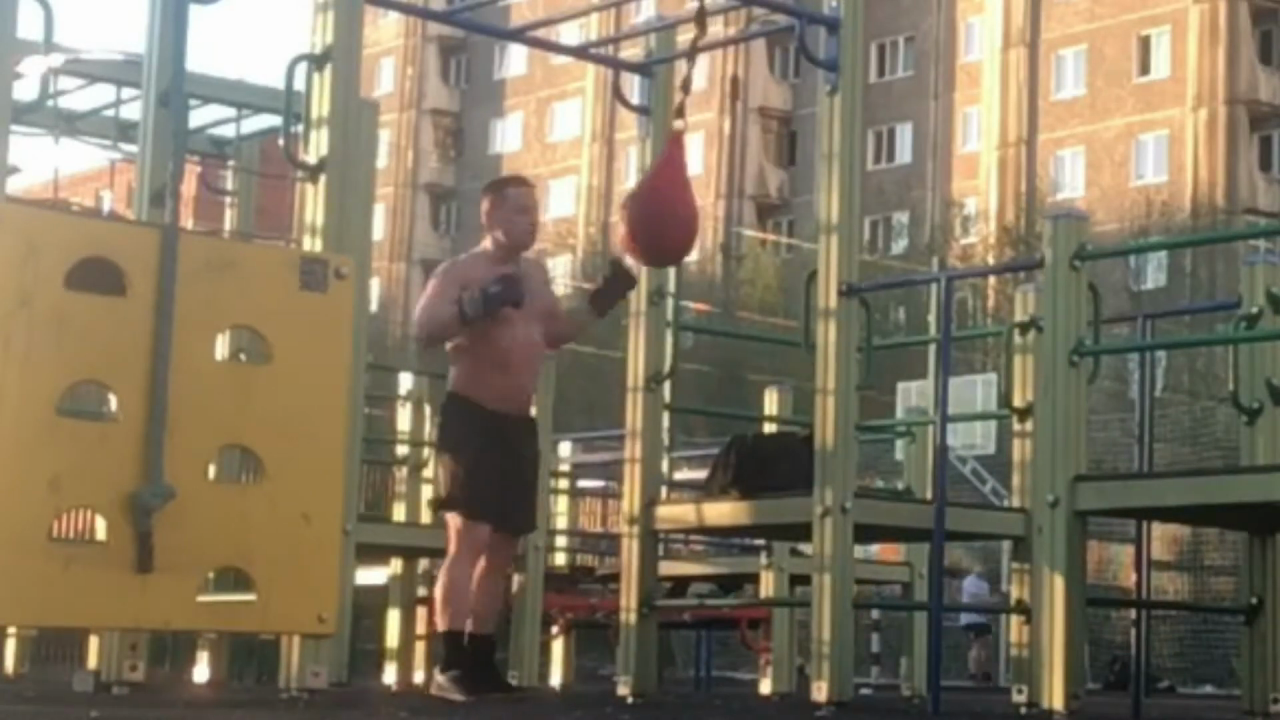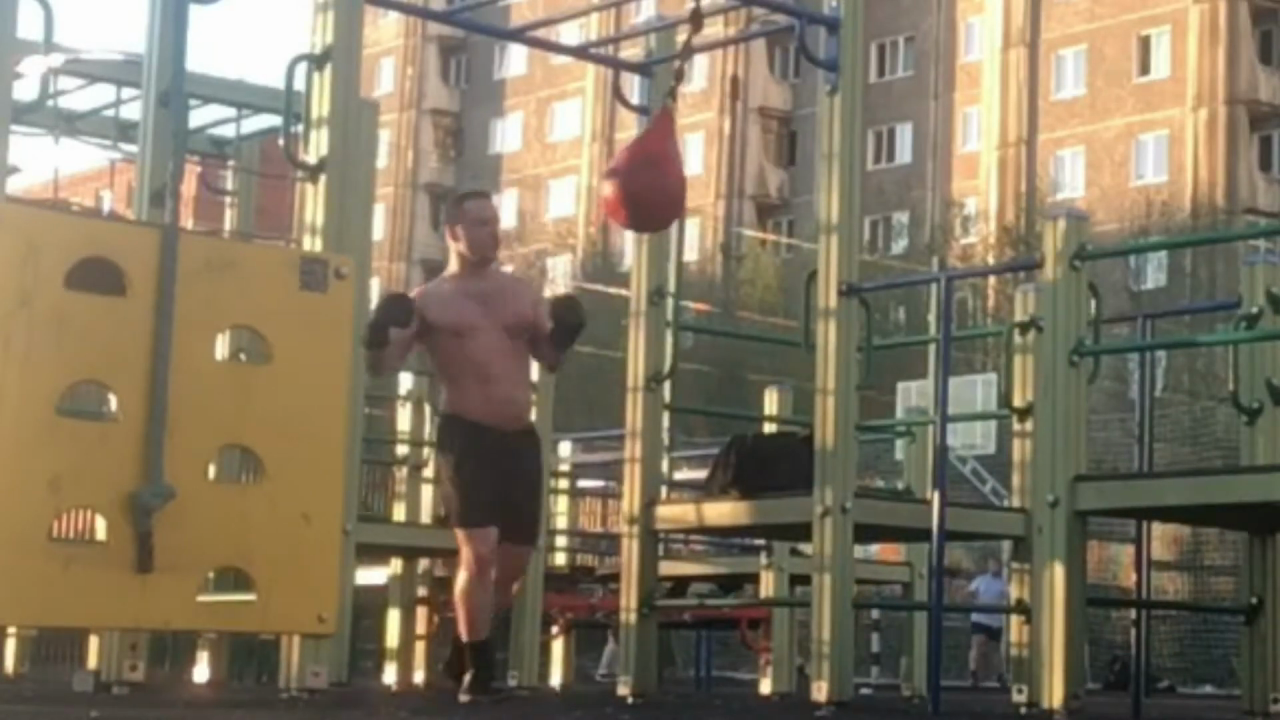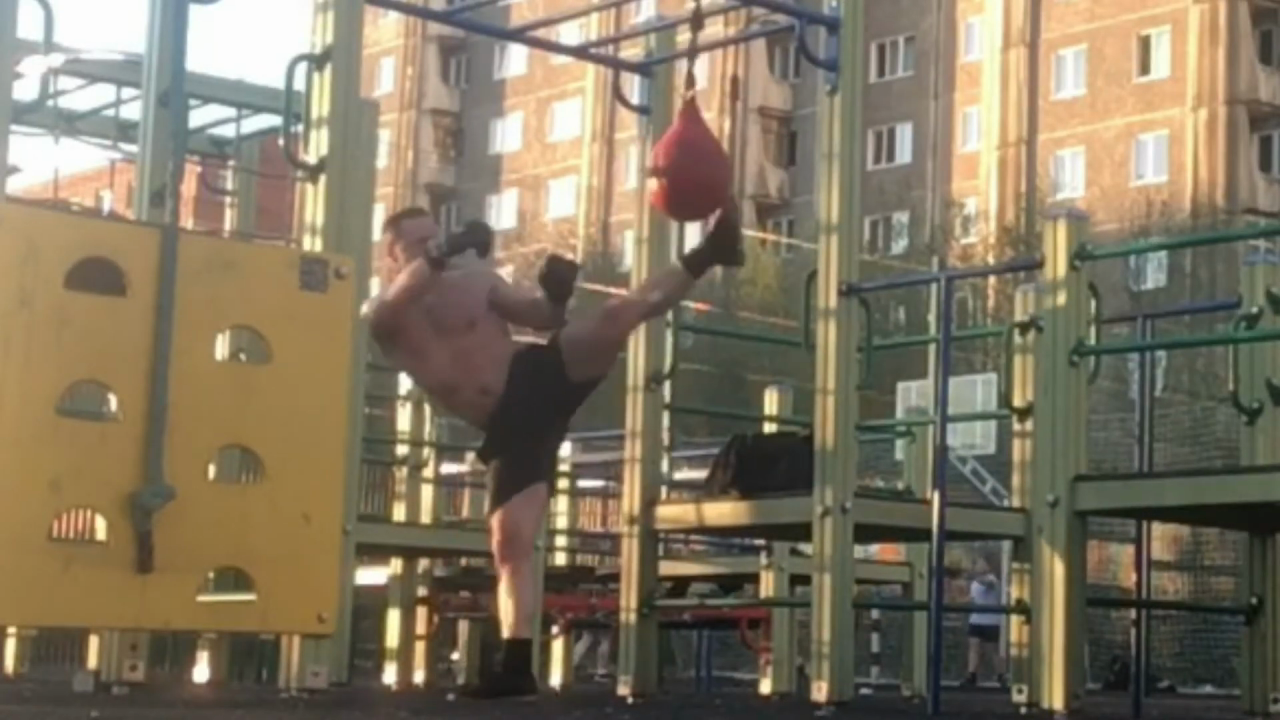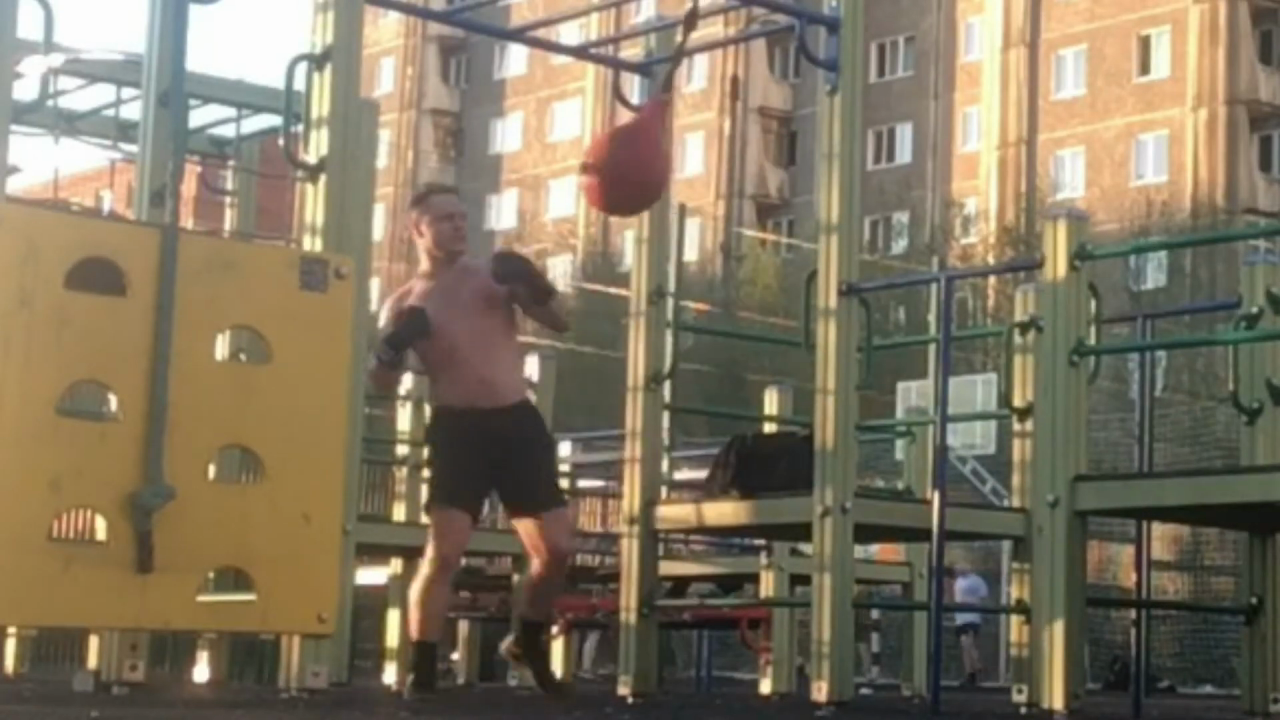
dt=0.4s
person 1, frame 1
left shoulder: (534, 275)
right shoulder: (458, 271)
left elbow: (555, 334)
right elbow: (423, 328)
left wrist: (600, 301)
right wrist: (476, 304)
left hip: (516, 428)
right hip: (469, 422)
left knee: (503, 548)
right knee: (468, 542)
left ankle: (477, 662)
right ankle: (449, 667)
person 1, frame 2
left shoulder: (518, 290)
right shoulder: (428, 302)
left elbow: (552, 361)
right elbow: (381, 367)
left wrist: (565, 335)
right wrist: (380, 331)
left hip: (519, 438)
right hip: (470, 437)
left knee: (515, 561)
right knee: (478, 555)
left ankle: (467, 648)
right ankle: (477, 670)
person 1, frame 3
left shoulder: (473, 281)
right shoulder: (381, 318)
left elbow: (540, 320)
right elbow: (397, 299)
left wrist: (557, 295)
right wrist: (443, 252)
left hip: (538, 379)
right hip: (507, 425)
left knee: (603, 319)
right knee: (513, 544)
left ankle: (700, 260)
right ankle: (515, 668)
person 1, frame 4
left shoulder: (497, 273)
right shoulder: (403, 304)
left elbow: (559, 322)
right elbow: (381, 386)
left wrist: (536, 288)
right wrist: (391, 348)
left hip: (520, 423)
right hip: (461, 428)
left knee: (555, 548)
right knee: (444, 549)
left ankle: (527, 641)
right ankle: (422, 668)
